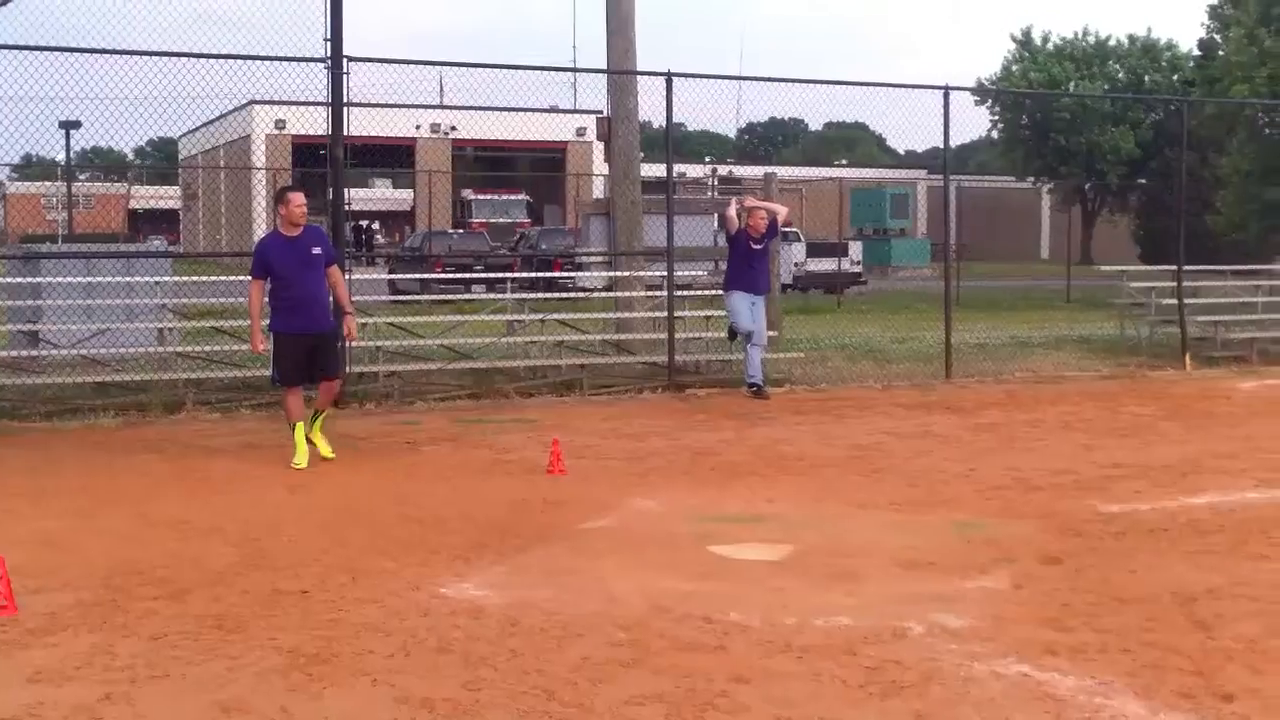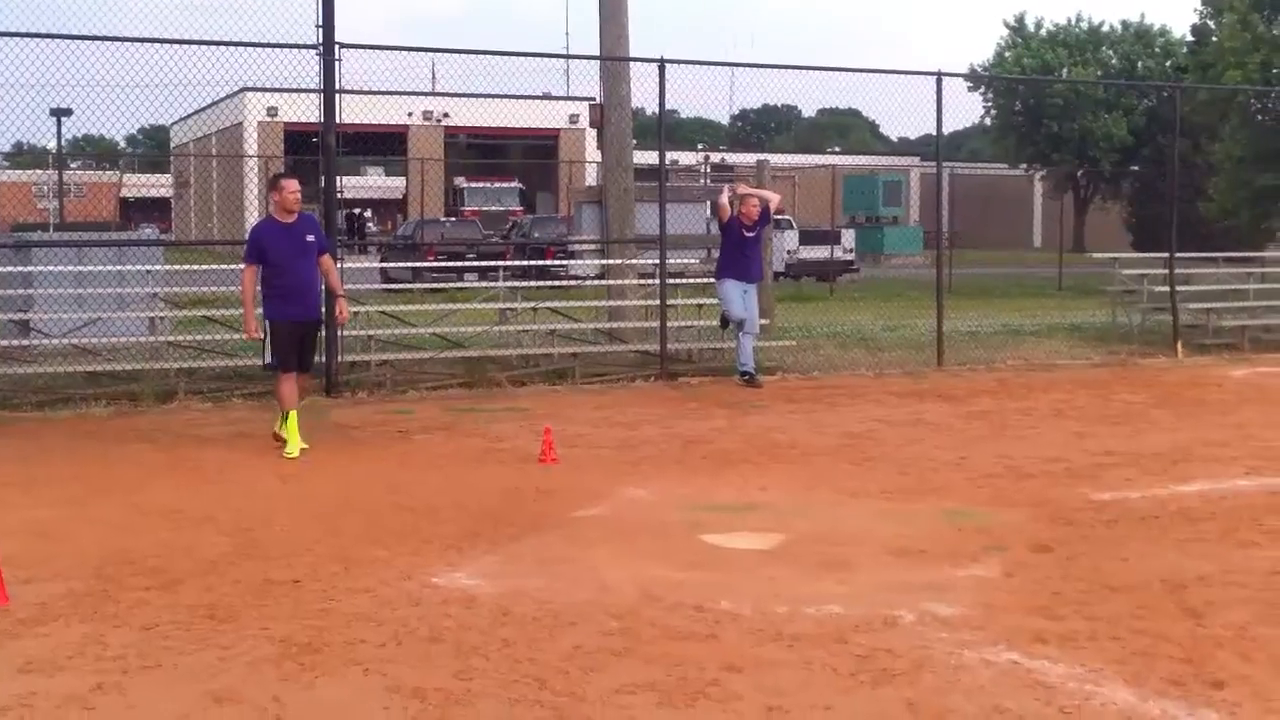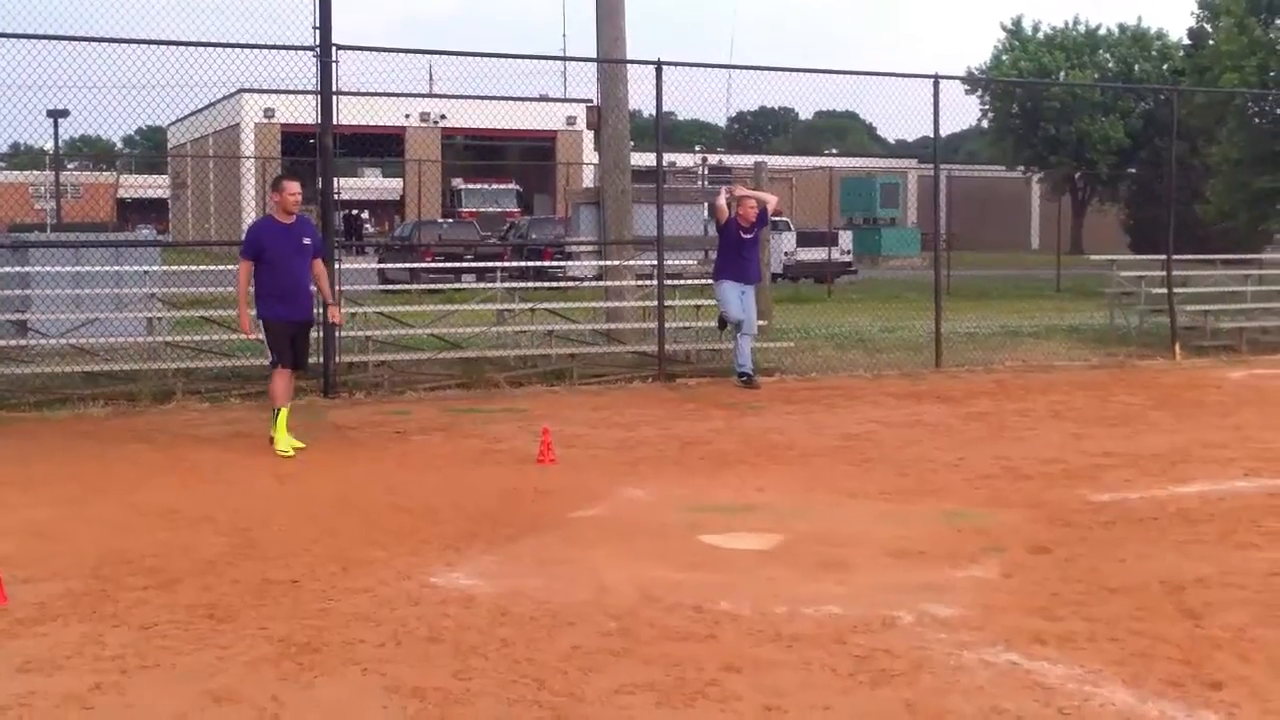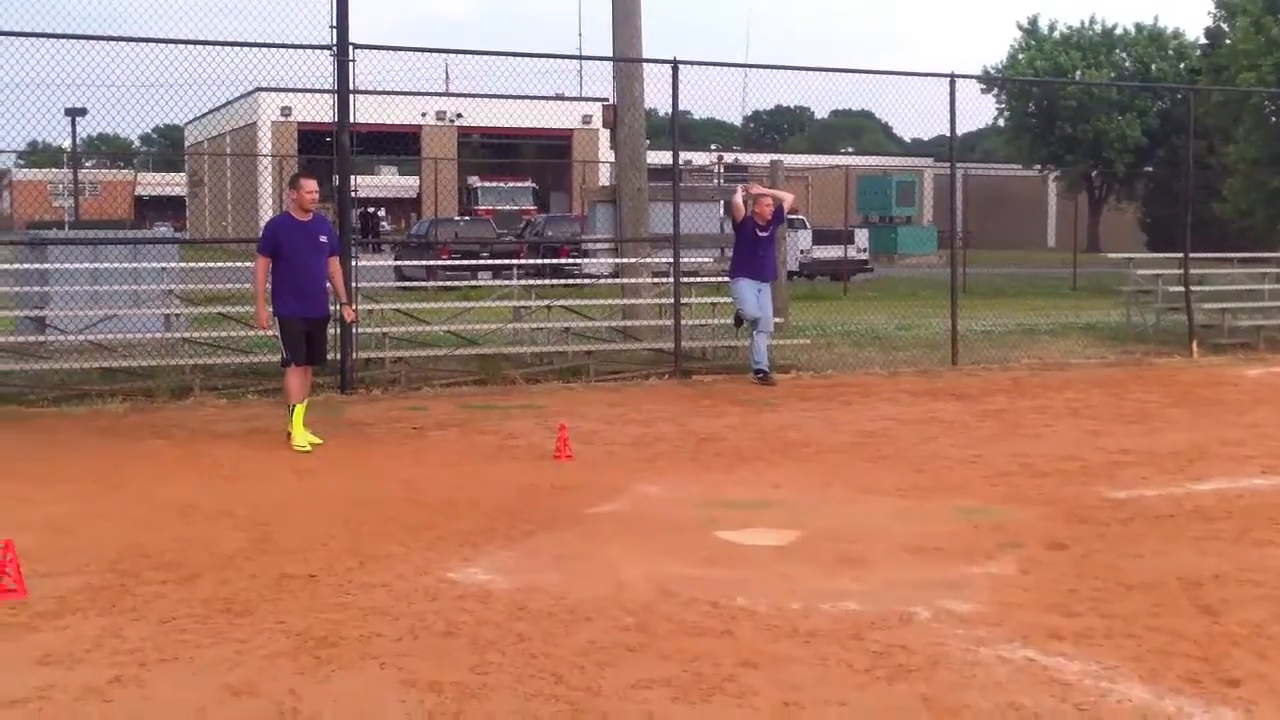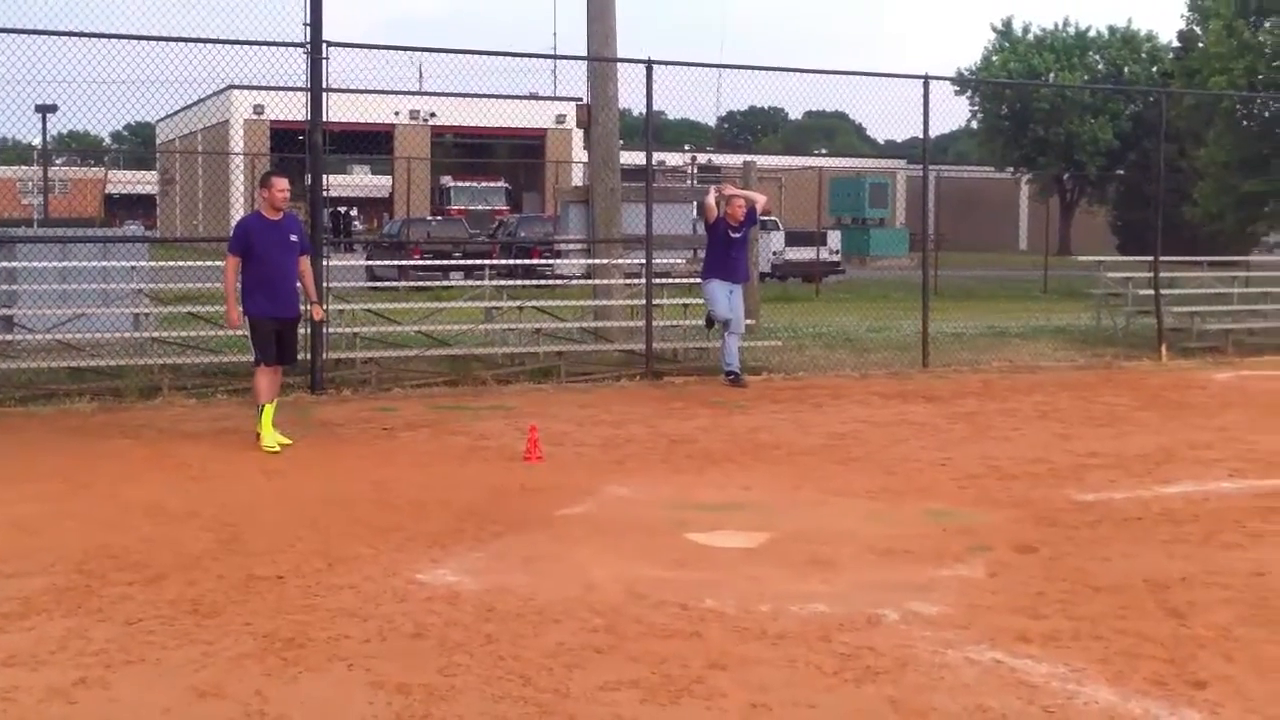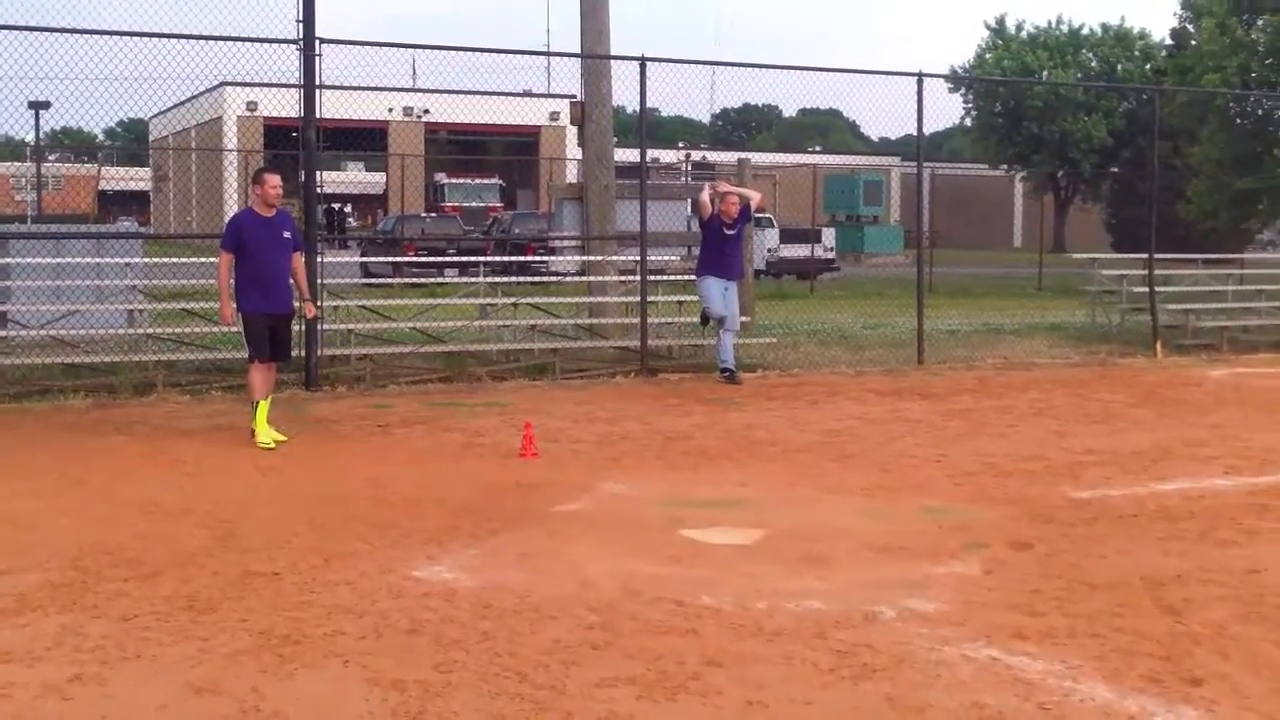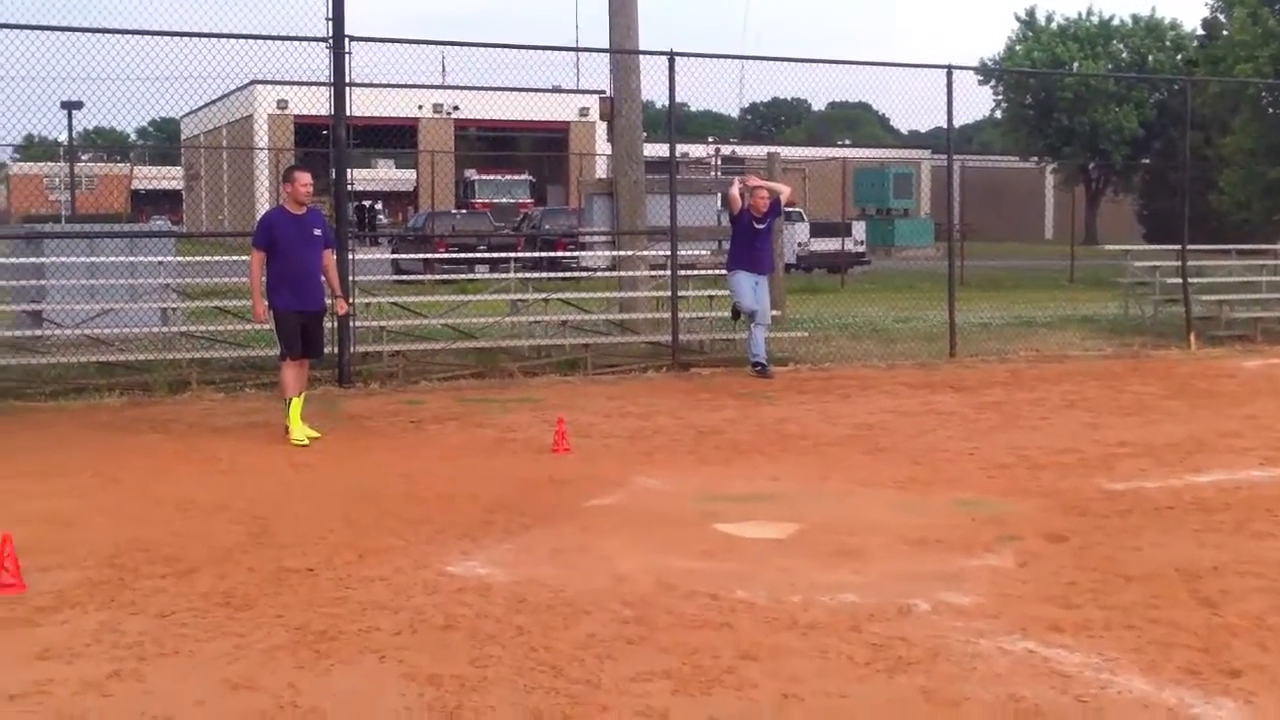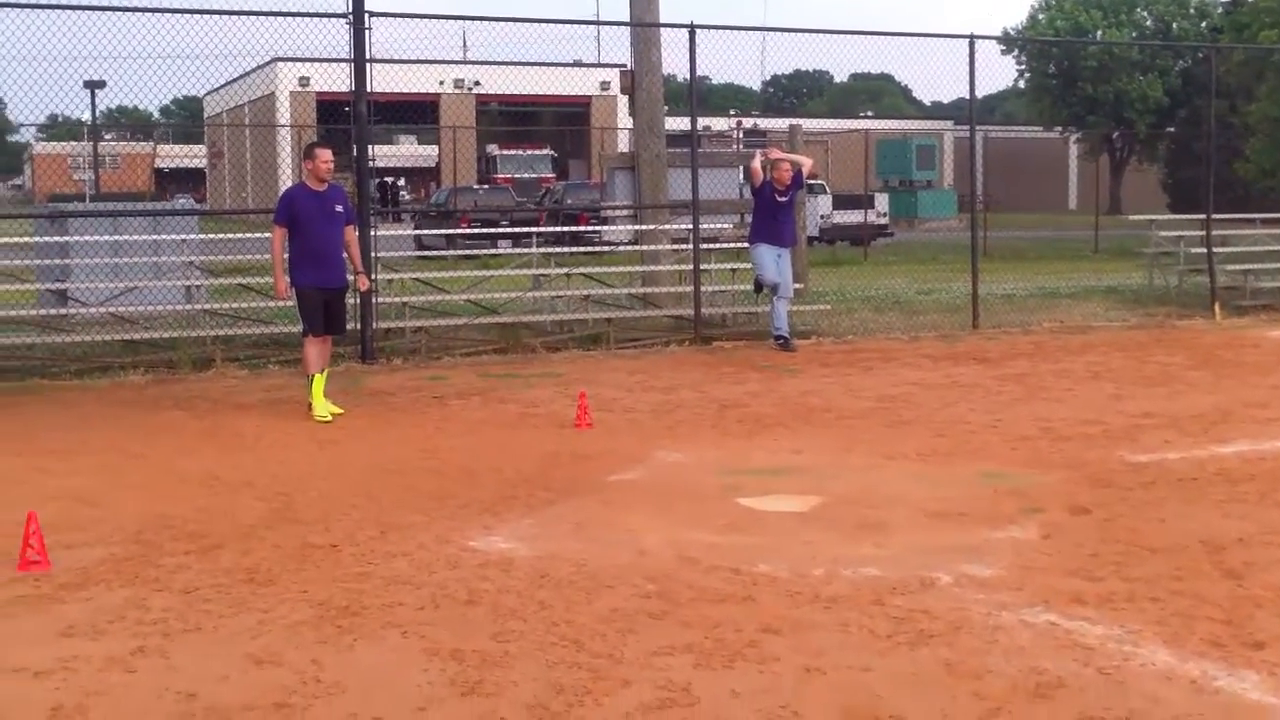
dt=0.4s
person 1, frame 1
left shoulder: (318, 236)
right shoulder: (267, 246)
left elbow: (334, 276)
right elbow: (256, 288)
left wrist: (348, 312)
right wrist: (255, 330)
left hip: (323, 327)
right hip: (287, 331)
left knee: (332, 381)
right knee: (292, 386)
left ankle: (315, 430)
right ankle: (300, 445)
person 1, frame 2
left shoulder: (311, 224)
right shoulder: (262, 231)
left elbow: (326, 263)
right elbow: (250, 274)
left wrist: (340, 295)
right wrist: (249, 315)
left hip: (311, 314)
right hip: (279, 316)
left knee: (301, 372)
right knee: (286, 372)
left ankle: (282, 426)
right ankle: (292, 434)
person 1, frame 3
left shoulder: (308, 228)
right shoulder: (259, 230)
left elbow: (318, 268)
right elbow: (244, 270)
left wrist: (330, 302)
right wrist: (243, 310)
left hip: (303, 314)
right hip: (273, 314)
left knee: (292, 370)
right knee: (281, 368)
left ankle: (279, 430)
right ankle: (280, 434)
person 1, frame 4
left shoulder: (324, 226)
right shoulder: (276, 226)
left elbow: (333, 267)
right elbow: (261, 267)
left wrist: (344, 302)
right wrist: (260, 306)
left hip: (319, 311)
right hip: (289, 311)
left knee: (308, 366)
right knee: (294, 365)
left ankle: (298, 424)
right ankle: (295, 428)
person 1, frame 5
left shoulder: (295, 225)
right shoulder: (247, 225)
left elbow: (303, 266)
right elbow: (232, 266)
left wrist: (314, 301)
right wrist: (232, 305)
left hip: (289, 310)
right hip: (260, 311)
left knee: (278, 367)
right knee: (265, 365)
left ankle: (267, 425)
right ankle: (264, 429)
person 1, frame 6
left shoulder: (287, 221)
right shoulder: (240, 222)
left elbow: (296, 263)
right elbow: (225, 263)
left wrist: (306, 298)
right wrist: (225, 302)
left hip: (283, 307)
right hip: (253, 307)
left knee: (273, 363)
right knee: (259, 362)
left ankle: (263, 421)
right ankle: (259, 425)
person 1, frame 7
left shoulder: (318, 219)
right shoulder: (271, 219)
left elbow: (327, 260)
right elbow: (257, 261)
left wrist: (338, 295)
right wrist: (257, 300)
left hip: (314, 304)
right hip: (285, 305)
left knee: (305, 360)
right knee: (291, 359)
left ankle: (297, 418)
right ankle: (292, 422)
person 1, frame 8
left shoulder: (339, 195)
right shoulder: (292, 196)
left elbow: (349, 236)
right elbow: (278, 237)
left wrist: (359, 271)
right wrist: (279, 276)
left hip: (336, 280)
right hip: (307, 281)
left knee: (327, 336)
right knee: (313, 336)
left ankle: (321, 395)
right ankle: (315, 398)
person 2, frame 1
left shoulder: (766, 235)
right shoulder: (739, 236)
left elbow: (783, 211)
right elbow: (730, 215)
left wrist: (756, 203)
right wrist: (733, 205)
left hip: (758, 295)
right hip: (736, 292)
left knee: (757, 340)
right knee: (746, 327)
left ankle: (754, 383)
right ankle: (735, 326)
person 2, frame 2
left shoulder: (759, 223)
right shoulder: (731, 223)
left elbow: (775, 198)
right elbow: (722, 203)
left wrist: (749, 190)
right wrist: (726, 192)
left hip: (751, 283)
right hip: (729, 280)
left knee: (750, 328)
right knee: (738, 315)
left ankle: (746, 372)
right ankle: (728, 315)
person 2, frame 3
left shoulder: (757, 224)
right shoulder: (729, 225)
left elbow: (773, 200)
right elbow: (720, 205)
left wrist: (746, 192)
right wrist: (724, 194)
left hip: (748, 284)
right hip: (726, 281)
left knee: (747, 329)
right knee: (736, 316)
left ankle: (744, 373)
right ankle: (725, 316)
person 2, frame 4
left shoulder: (773, 222)
right shoulder: (745, 223)
left elbow: (789, 198)
right elbow: (736, 203)
left wrist: (762, 190)
right wrist: (740, 192)
left hip: (764, 282)
right hip: (743, 279)
left knee: (764, 327)
right knee: (752, 313)
left ankle: (760, 370)
right ankle: (741, 314)
person 2, frame 5
left shoulder: (745, 223)
right shoulder: (717, 224)
left elbow: (762, 200)
right elbow: (708, 203)
left wrist: (736, 191)
right wrist: (712, 193)
left hip: (736, 283)
right hip: (714, 280)
left knee: (735, 328)
right knee: (723, 315)
left ankle: (731, 372)
right ankle: (713, 315)
person 2, frame 6
left shoulder: (740, 220)
right shoulder: (711, 221)
left elbow: (756, 196)
right elbow: (703, 200)
left wrist: (730, 189)
right wrist: (707, 189)
left hip: (731, 280)
right hip: (709, 277)
left knee: (730, 325)
right knee: (718, 312)
left ankle: (726, 368)
right ankle: (707, 312)
person 2, frame 7
left shoulder: (770, 214)
right shoulder: (742, 215)
left elbow: (786, 191)
right elbow: (733, 194)
left wrist: (760, 183)
right wrist: (737, 183)
left hip: (762, 274)
right hip: (739, 271)
left knee: (761, 319)
right knee: (749, 306)
left ankle: (758, 362)
right ankle: (738, 306)
person 2, frame 8
left shoulder: (792, 186)
right shoulder: (764, 188)
left elbow: (808, 162)
right elbow: (754, 167)
left wrist: (781, 155)
right wrist: (759, 156)
left hip: (784, 247)
right hip: (762, 244)
left knee: (784, 293)
right knee: (771, 279)
left ankle: (781, 336)
right ankle: (761, 280)
